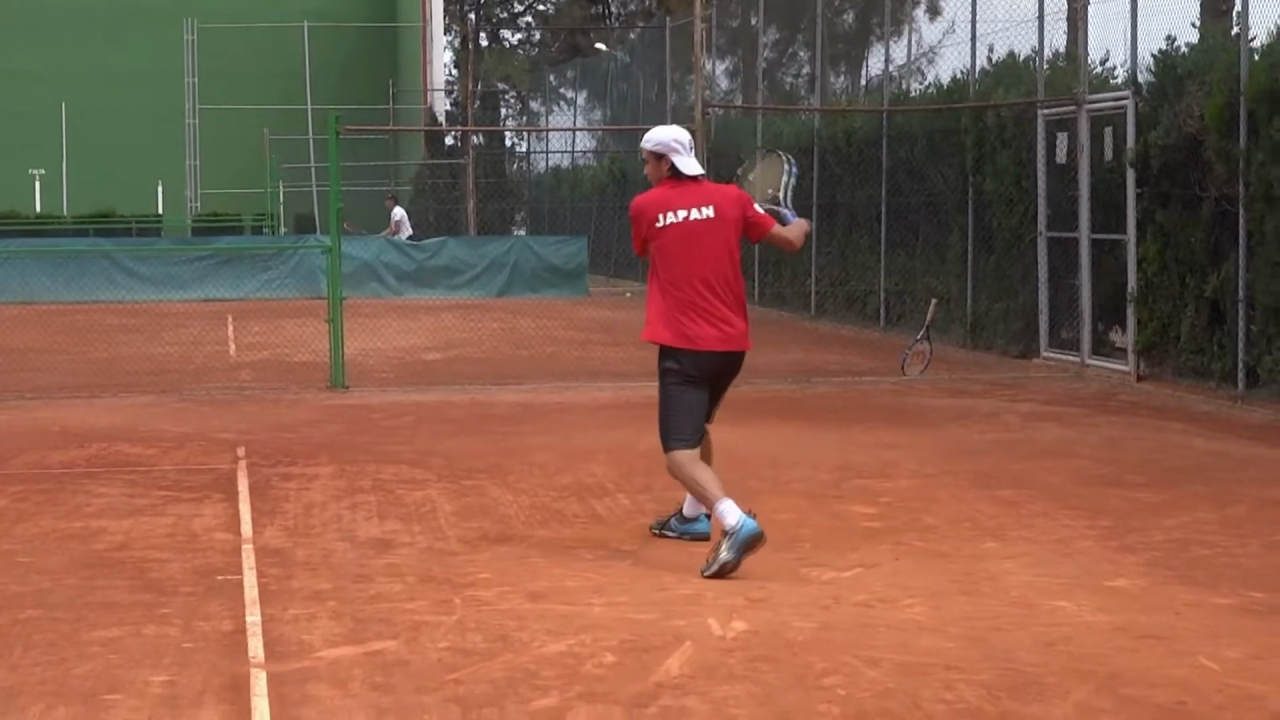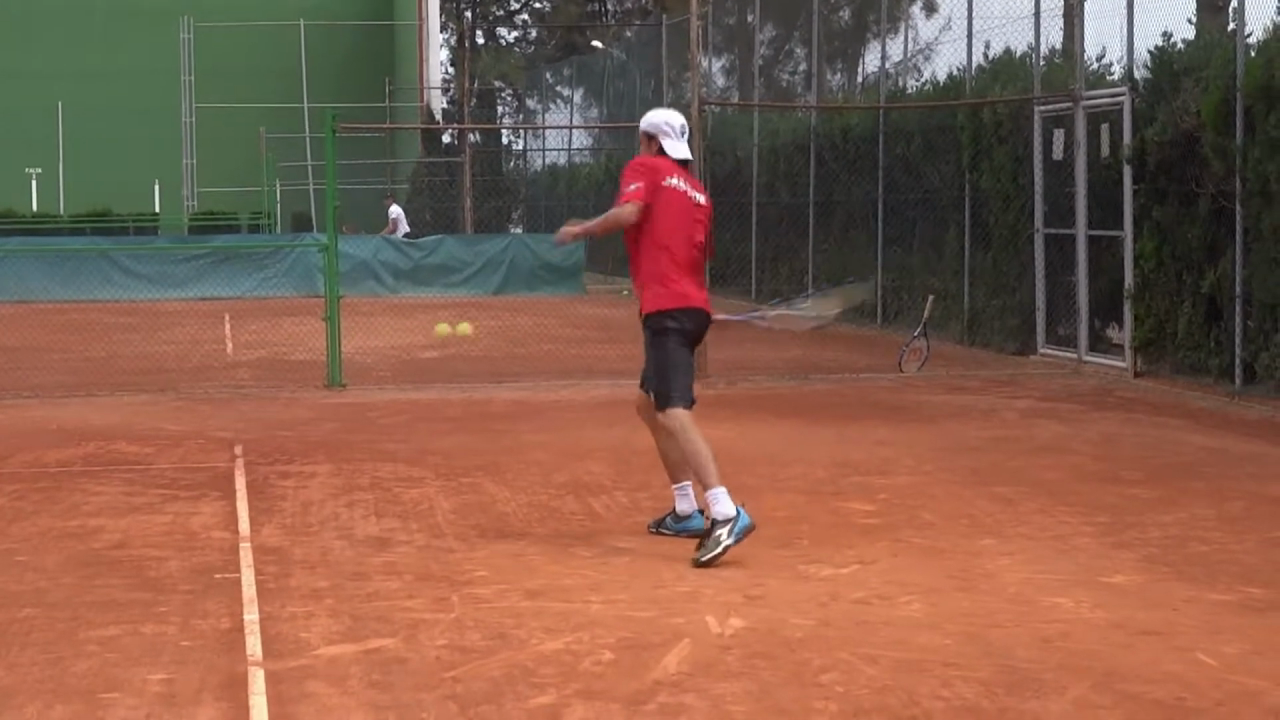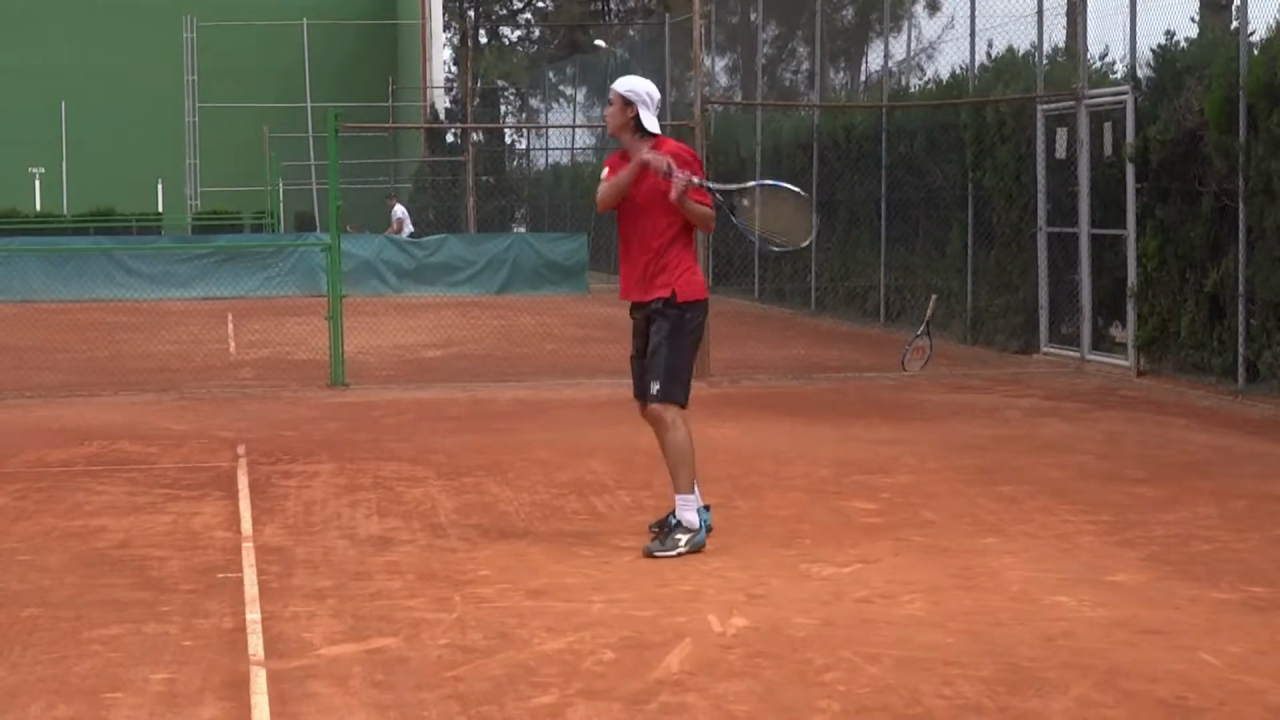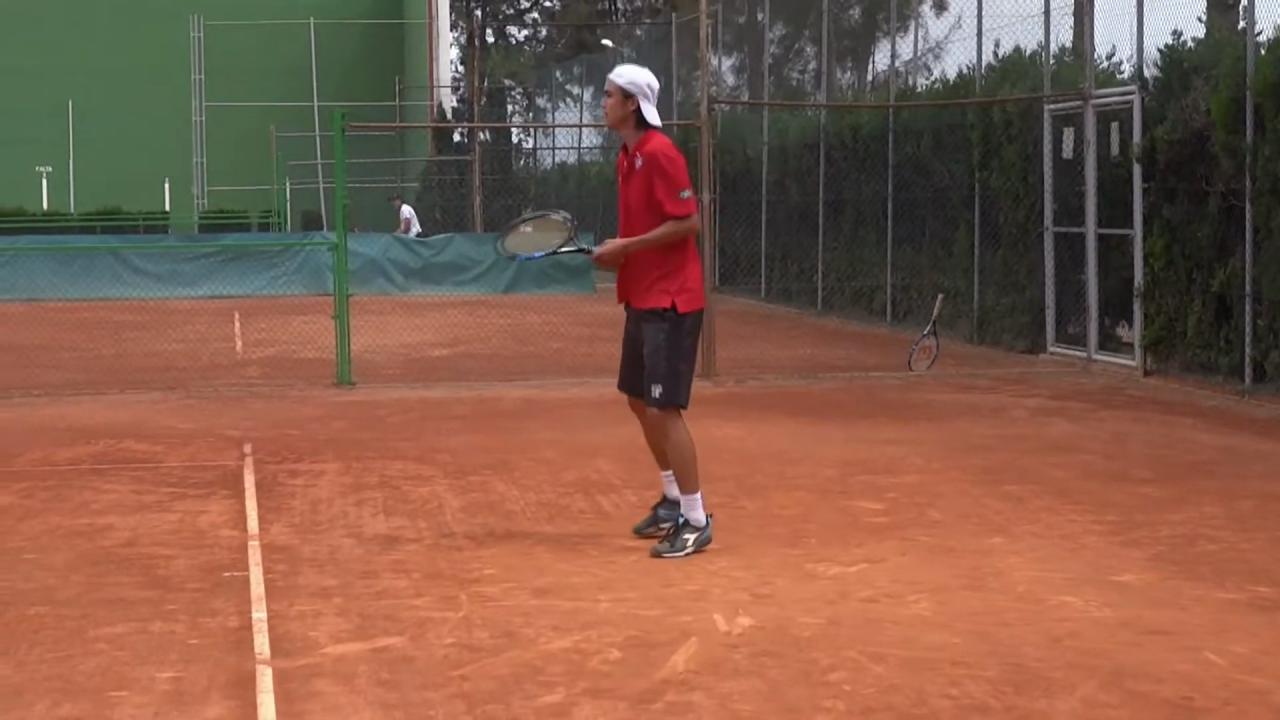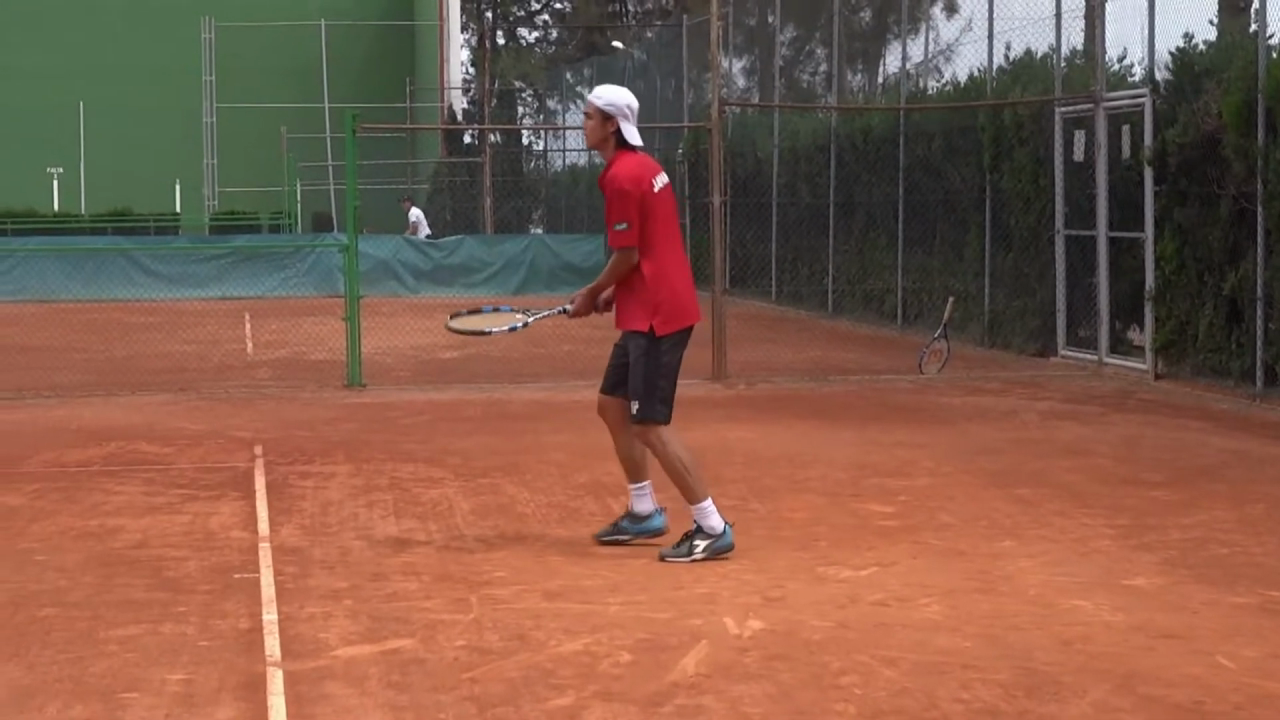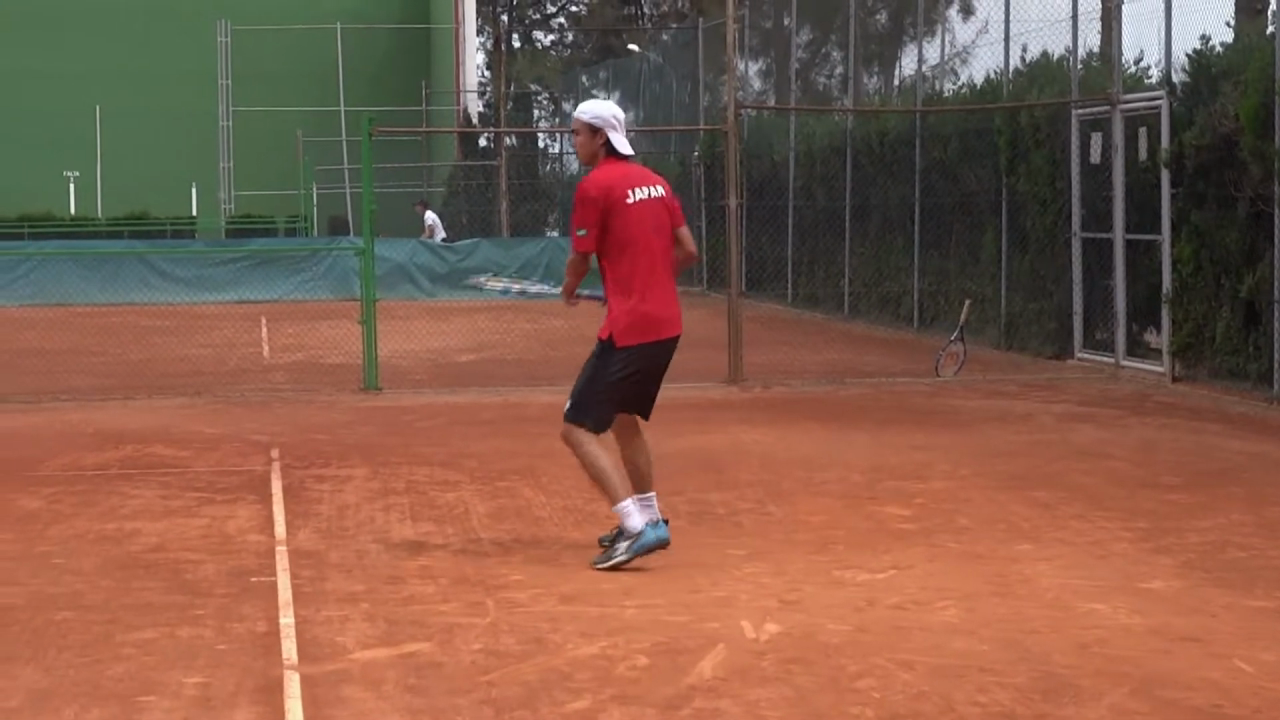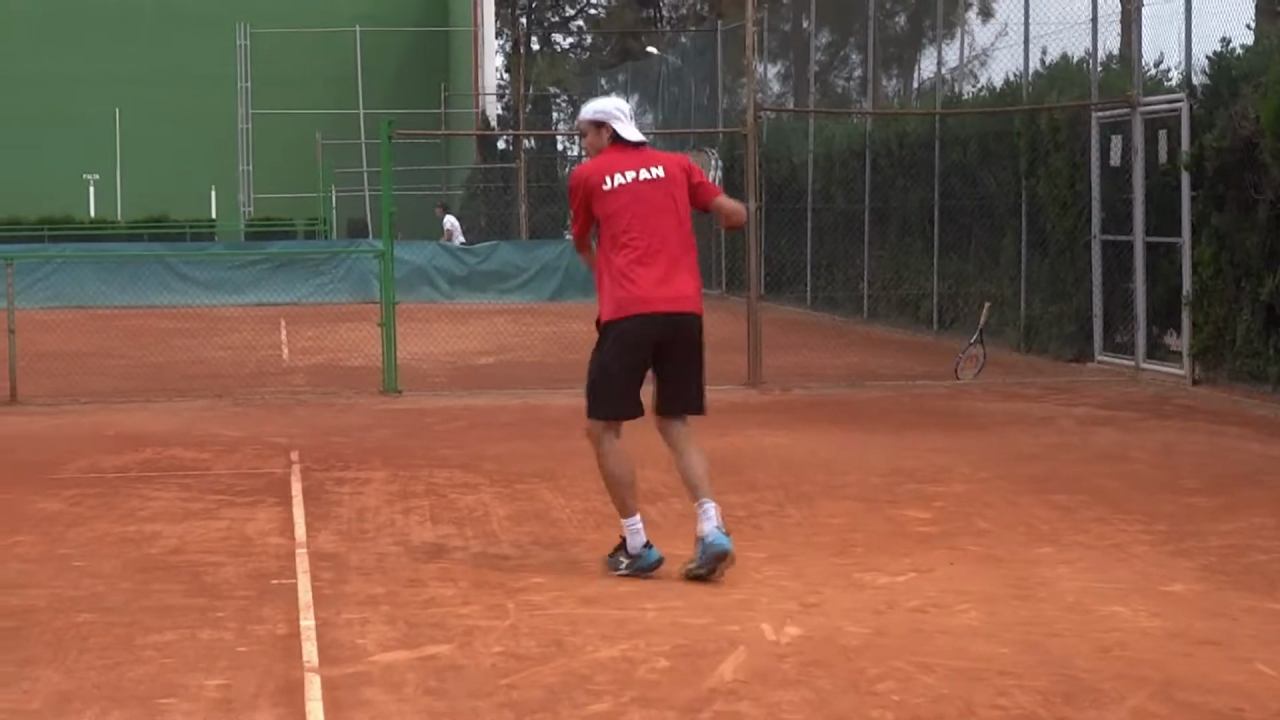
dt=0.4s
person 1, frame 1
left shoulder: (643, 206)
right shoulder: (731, 197)
right elbow: (790, 241)
right wrist: (800, 225)
left hip: (683, 345)
right hip: (732, 342)
left knee: (680, 456)
right knee: (692, 426)
left ankle: (736, 524)
right ankle: (693, 515)
person 1, frame 2
left shoulder: (645, 169)
right shoulder: (697, 193)
left elbow: (626, 215)
left wrist: (579, 230)
left hip: (669, 309)
right hip: (689, 308)
left knee: (672, 412)
right knee: (650, 403)
left ankle: (726, 513)
right ankle: (687, 510)
person 1, frame 3
left shoulder: (677, 154)
right shoulder: (618, 163)
left elbow: (708, 221)
right elbow: (604, 201)
left wrist: (682, 197)
right wrist: (640, 164)
left hip: (677, 298)
right hip: (645, 299)
left knee: (664, 409)
right knee: (653, 409)
left ankle: (689, 524)
right ankle: (691, 507)
person 1, frame 4
left shoulder: (660, 153)
right shoulder: (625, 158)
left elbow: (688, 224)
left wrist: (627, 245)
right wrist: (612, 249)
left hip: (672, 301)
right hip: (641, 299)
left knee: (661, 409)
right knee: (639, 403)
left ankle: (695, 520)
right ankle: (675, 497)
person 1, frame 5
left shoulder: (621, 177)
right shoulder: (643, 166)
left elbow: (627, 257)
left wrist: (591, 292)
right wrist: (614, 292)
left hip: (656, 316)
right hip: (647, 312)
left knee: (650, 426)
right knee: (612, 405)
left ankle: (713, 528)
right ankle: (643, 511)
person 1, frame 6
left shoulder: (594, 186)
right shoulder: (654, 180)
left elbow: (579, 260)
right elbow: (688, 251)
left wrist: (569, 289)
left hip: (629, 327)
right hip: (664, 323)
left knee: (578, 429)
right knee: (622, 418)
left ankle: (638, 526)
right ankle: (646, 520)
person 1, frame 7
left shoulder: (586, 175)
right shoulder: (677, 165)
left elbow: (582, 245)
right elbow: (736, 215)
right wrist: (695, 211)
left hip: (629, 313)
right hip: (685, 309)
left knee: (603, 428)
right knee: (675, 424)
left ankle: (636, 545)
right ankle: (711, 533)
